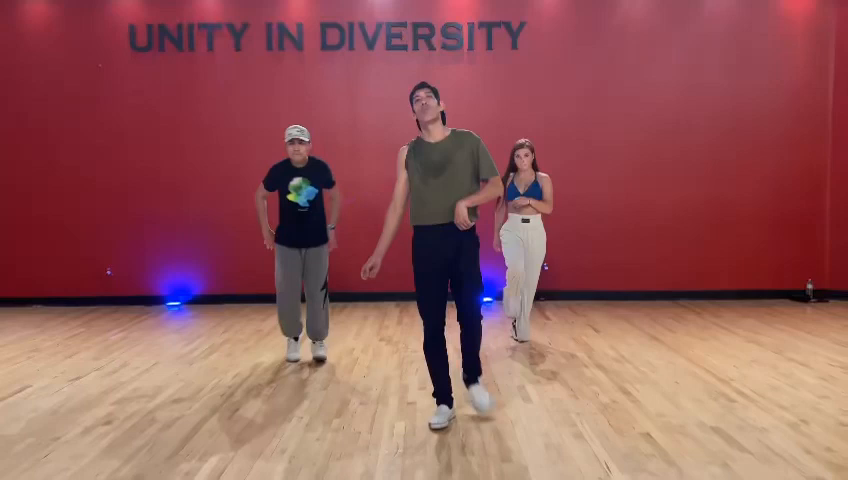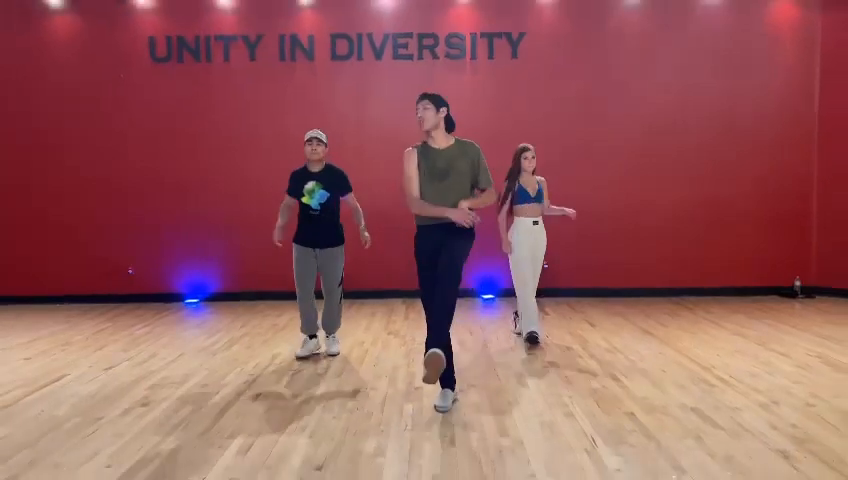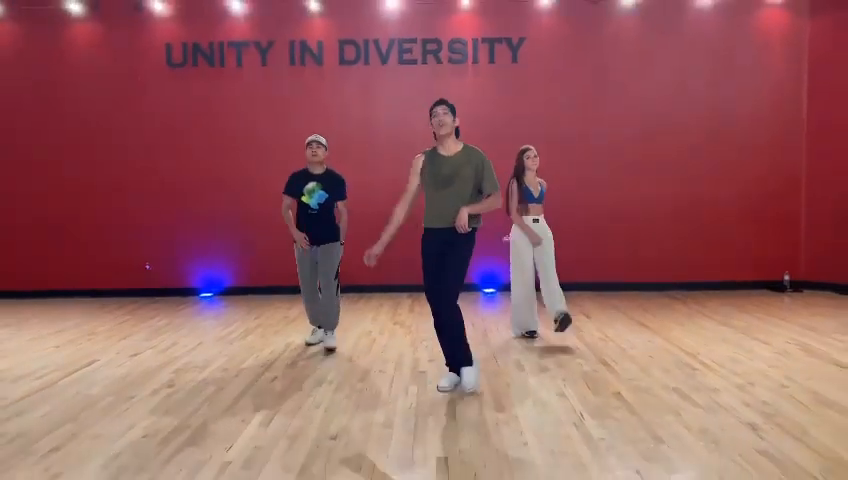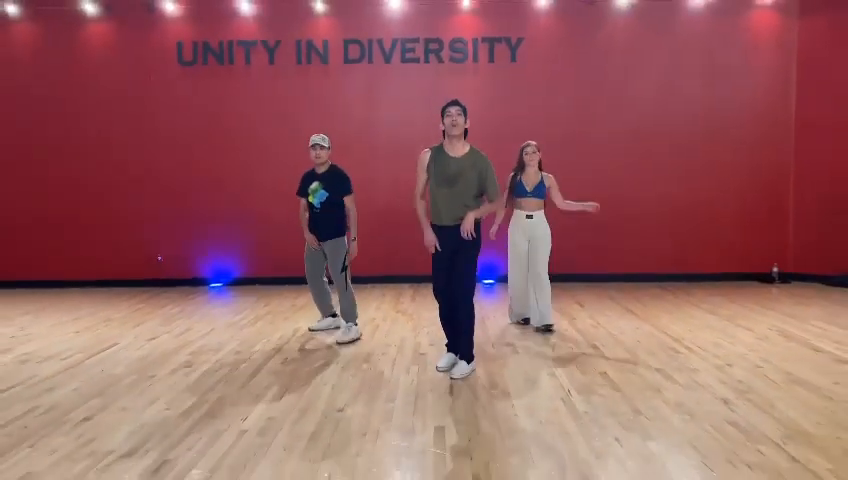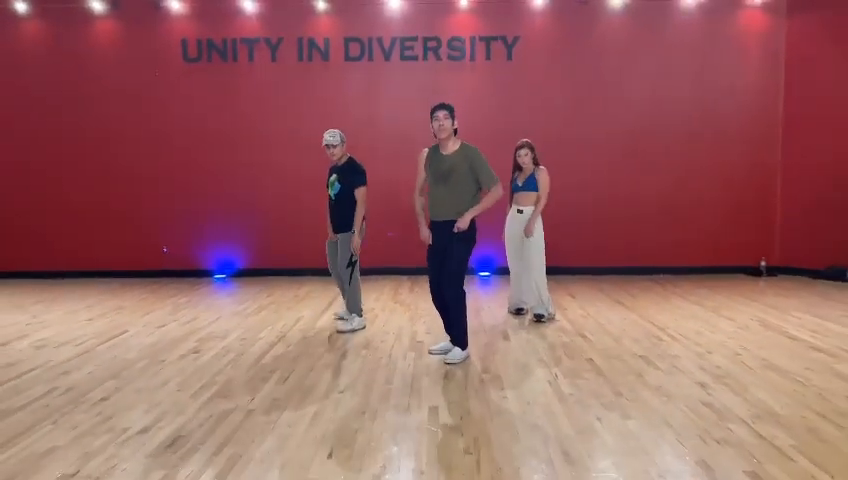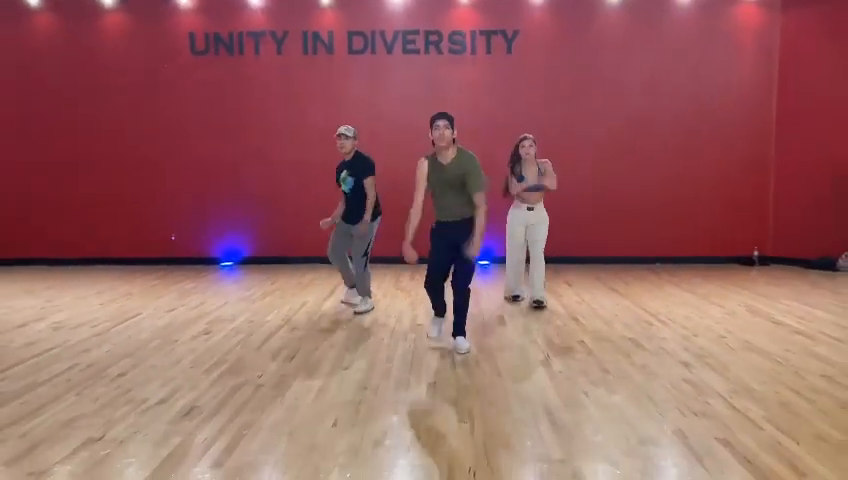
dt=0.5s
person 1, frame 1
left shoulder: (468, 141)
right shoulder: (408, 153)
left elbow: (496, 186)
right elbow: (397, 204)
left wrist: (466, 201)
right wrist: (378, 252)
left hip: (462, 237)
right hip: (426, 240)
left knee: (470, 313)
right knee: (432, 322)
person 1, frame 2
left shoulder: (470, 151)
right shoulder: (413, 155)
left elbow: (490, 195)
right elbow: (414, 203)
left wrist: (466, 203)
right wrist: (449, 211)
left hip: (459, 233)
right hip: (426, 234)
left knee: (445, 280)
right knee: (431, 305)
left ankle: (436, 350)
right ankle: (448, 384)
person 1, frame 3
left shoulder: (476, 157)
right shoulder: (423, 161)
left elbow: (496, 198)
right elbow: (404, 204)
left wrist: (468, 209)
right wrist: (381, 243)
left hip: (461, 238)
right hip: (432, 237)
left knee: (446, 298)
right knee: (436, 303)
left ankle: (467, 363)
right ankle: (454, 368)
person 1, frame 4
left shoulder: (480, 160)
right shoulder: (428, 156)
left elbow: (494, 201)
right elbow: (419, 197)
left wrist: (473, 215)
right wrist: (426, 230)
left hip: (467, 234)
right hip: (439, 233)
left knee: (463, 294)
right knee: (442, 293)
left ankle: (467, 357)
right ankle: (453, 349)
person 1, frame 5
left shoulder: (471, 155)
right shoulder: (427, 155)
left elbow: (496, 190)
right elbow: (419, 193)
left wrist: (470, 215)
right wrist: (422, 224)
left hip: (461, 230)
right hip: (436, 229)
left knee: (452, 286)
right knee: (437, 288)
left ankle: (461, 345)
right ankle: (453, 338)
person 1, frame 6
left shoulder: (468, 161)
right shoulder: (425, 163)
left elbow: (481, 204)
right elbow: (418, 203)
left wrist: (476, 240)
right wrist: (407, 241)
left hip: (468, 226)
right hip: (443, 228)
left knee: (461, 283)
right knee: (433, 281)
left ankle: (459, 334)
right ankle: (439, 314)
person 2, frame 1
left shoulder: (321, 168)
right shoulder: (278, 171)
left elbow: (336, 197)
right elbow: (260, 197)
left wrist: (332, 227)
right wrist: (265, 227)
left hip: (317, 241)
right hip: (286, 242)
left knee: (317, 293)
right knee: (286, 293)
left ankle: (318, 341)
right ankle: (292, 337)
person 2, frame 2
left shoulder: (337, 175)
right shoulder: (297, 176)
left elbow: (353, 204)
right elbow: (287, 204)
left wrist: (362, 227)
right wrist: (279, 225)
left hip: (332, 242)
right hip: (303, 243)
left knee: (333, 291)
right knee: (304, 291)
left ankle: (331, 335)
right ankle: (310, 337)
person 2, frame 3
left shoulder: (336, 180)
right shoulder: (296, 178)
left elbow: (342, 213)
right elbow: (286, 208)
left wrist: (342, 242)
right wrist: (294, 231)
left hip: (330, 241)
right hip: (304, 241)
left knee: (329, 286)
right knee: (308, 288)
left ankle: (329, 331)
right ankle: (317, 327)
person 2, frame 4
left shoulder: (340, 176)
right shoulder: (307, 178)
left elbow: (351, 209)
right elbow: (303, 209)
left wrist: (353, 238)
right wrist: (306, 232)
left hip: (336, 237)
right hip: (314, 238)
left knee: (340, 280)
right knee: (313, 278)
left ankle: (351, 325)
right ankle: (330, 316)
person 2, frame 5
left shoulder: (355, 169)
right shoulder: (333, 170)
left elbow: (361, 202)
left wrist: (356, 232)
right wrist: (329, 226)
left hip: (350, 230)
right hip: (336, 229)
left knee: (348, 270)
right knee: (335, 268)
left ankle: (357, 317)
right ankle: (352, 308)
person 2, frame 6
left shoulder: (364, 162)
right shoulder: (341, 167)
left elbow: (371, 191)
left wrist: (367, 218)
right wrist: (332, 218)
left hip: (365, 218)
right hip: (347, 218)
left knee: (359, 258)
right knee: (334, 253)
left ankle: (366, 299)
right ankle: (353, 289)
person 3, frame 1
left shoulder: (543, 179)
right shoulder: (508, 179)
left elbow: (548, 207)
right elbow: (500, 208)
left wrist: (528, 200)
right wrist: (496, 234)
left hip: (535, 231)
right hip: (512, 229)
left knee: (530, 279)
right knee: (515, 269)
right ankle: (511, 311)
person 3, frame 2
left shoulder: (541, 182)
right shoulder: (511, 183)
left elbow: (546, 208)
right elbow: (502, 213)
left wrist: (564, 210)
right wrist: (505, 239)
left hip: (539, 232)
right hip: (520, 233)
left knee: (531, 281)
right knee: (524, 281)
left ankle: (521, 315)
right ankle: (530, 328)
person 3, frame 3
left shoulder: (542, 184)
right shoulder: (515, 183)
right elbow: (513, 212)
right wrist: (529, 232)
left hip: (542, 229)
right hip: (522, 232)
left knee: (548, 271)
right knee: (524, 278)
left ankle: (559, 312)
right ankle: (526, 325)
person 3, frame 4
left shoulder: (547, 179)
right shoulder: (514, 177)
left elbow: (561, 203)
right elbow: (504, 203)
left wrist: (584, 206)
right wrist: (496, 224)
left hip: (540, 225)
right hip: (518, 225)
left knee: (540, 270)
right knee: (518, 271)
left ankle: (544, 318)
right ankle: (521, 312)
person 3, frame 5
left shoulder: (541, 172)
right shoulder: (515, 175)
left elbow: (543, 198)
left wrist: (532, 221)
right wrist: (506, 226)
left hip: (532, 219)
right hip: (513, 219)
left knee: (535, 264)
right knee: (516, 263)
left ankle: (540, 308)
right ankle: (519, 303)
person 3, frame 6
left shoulder: (545, 165)
right shoulder: (514, 168)
left elbow: (553, 185)
right elbow: (513, 190)
left wrist: (538, 180)
right wrist: (527, 182)
left hip: (538, 214)
right hip: (518, 213)
left knee: (537, 254)
right knee: (515, 254)
left ankle: (538, 295)
right ankle: (514, 290)
